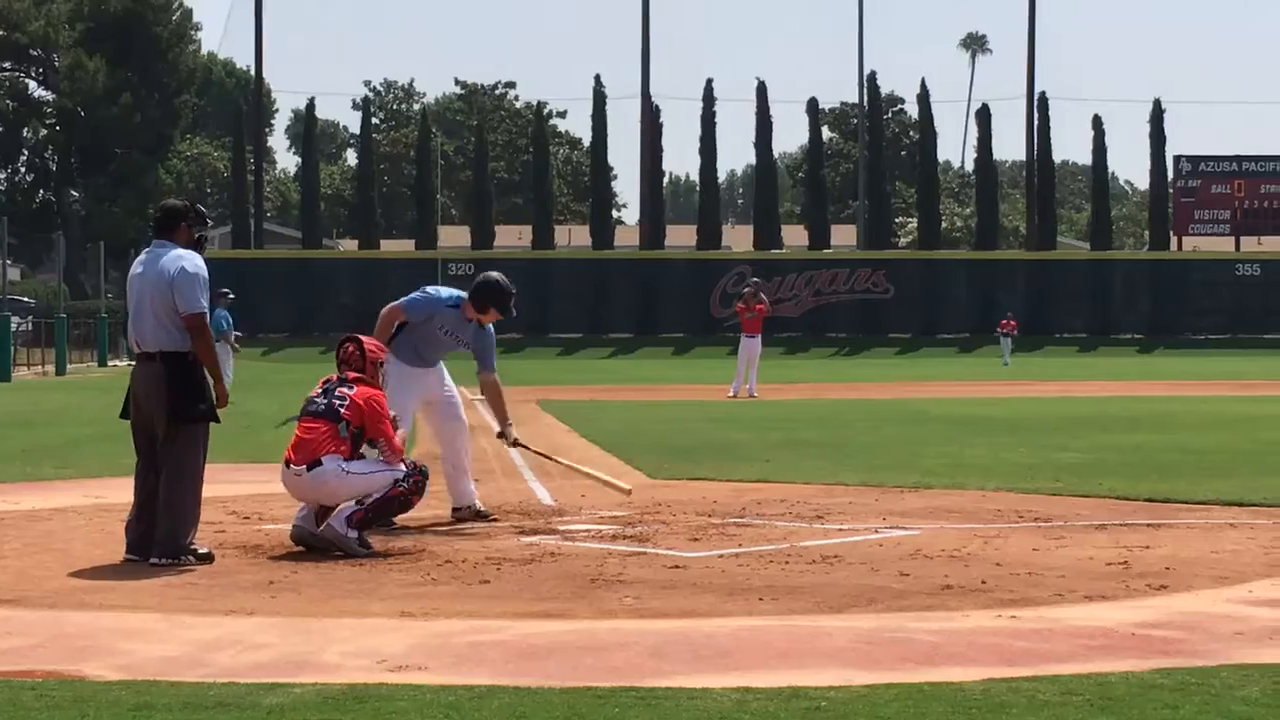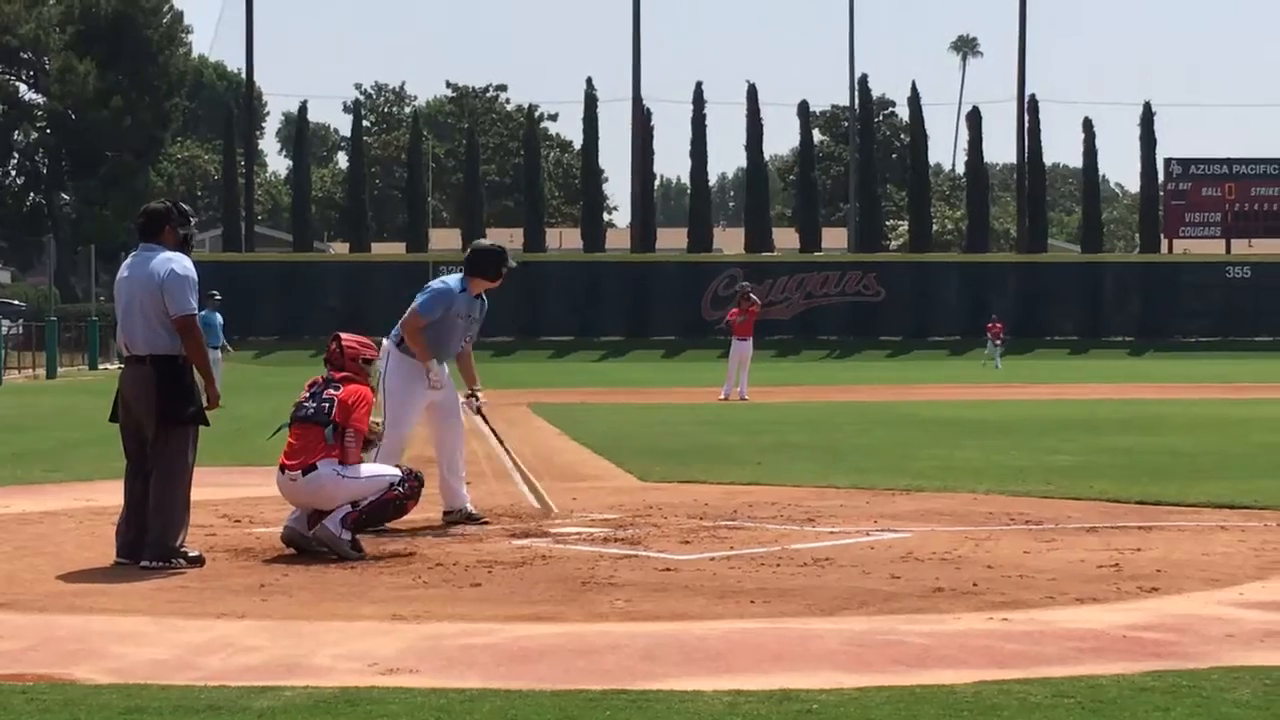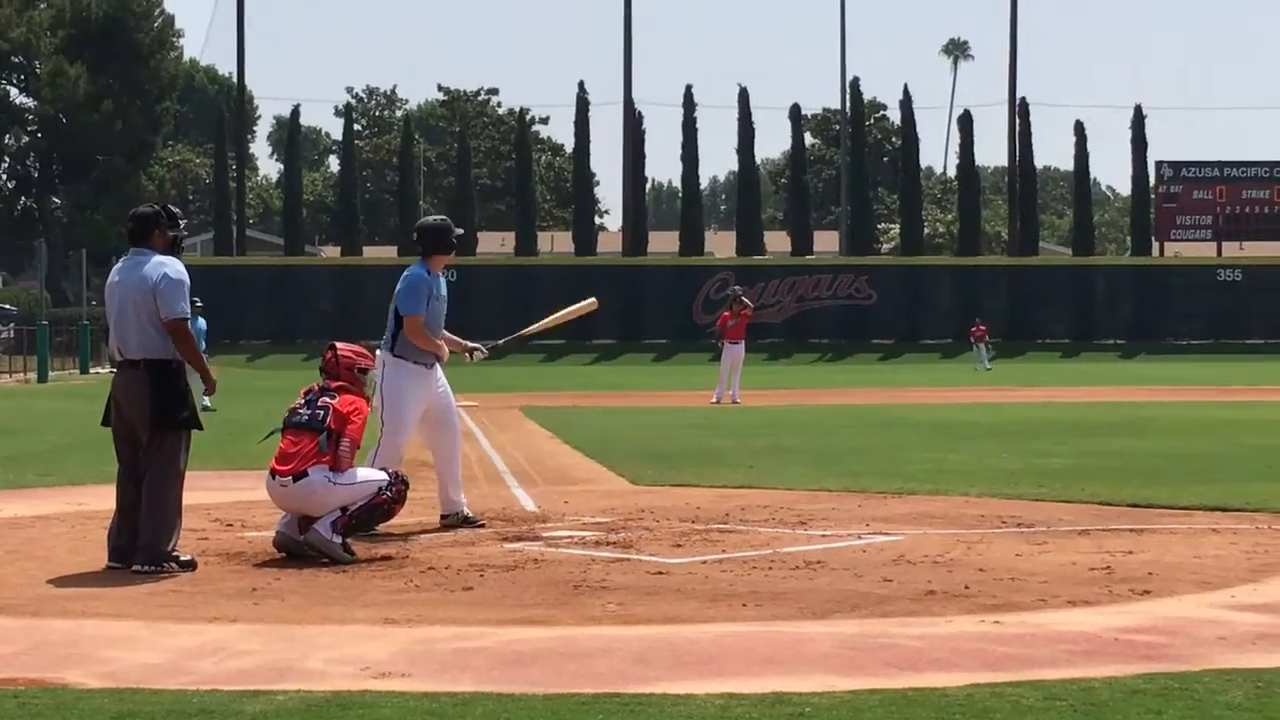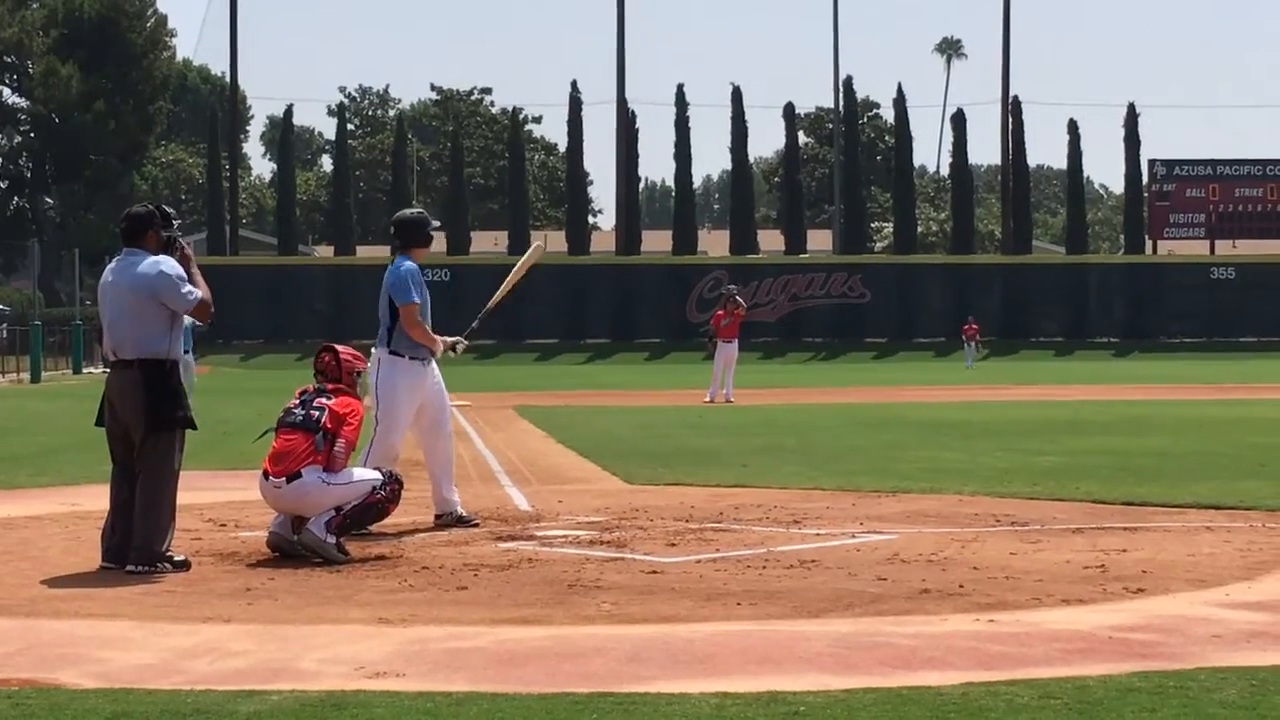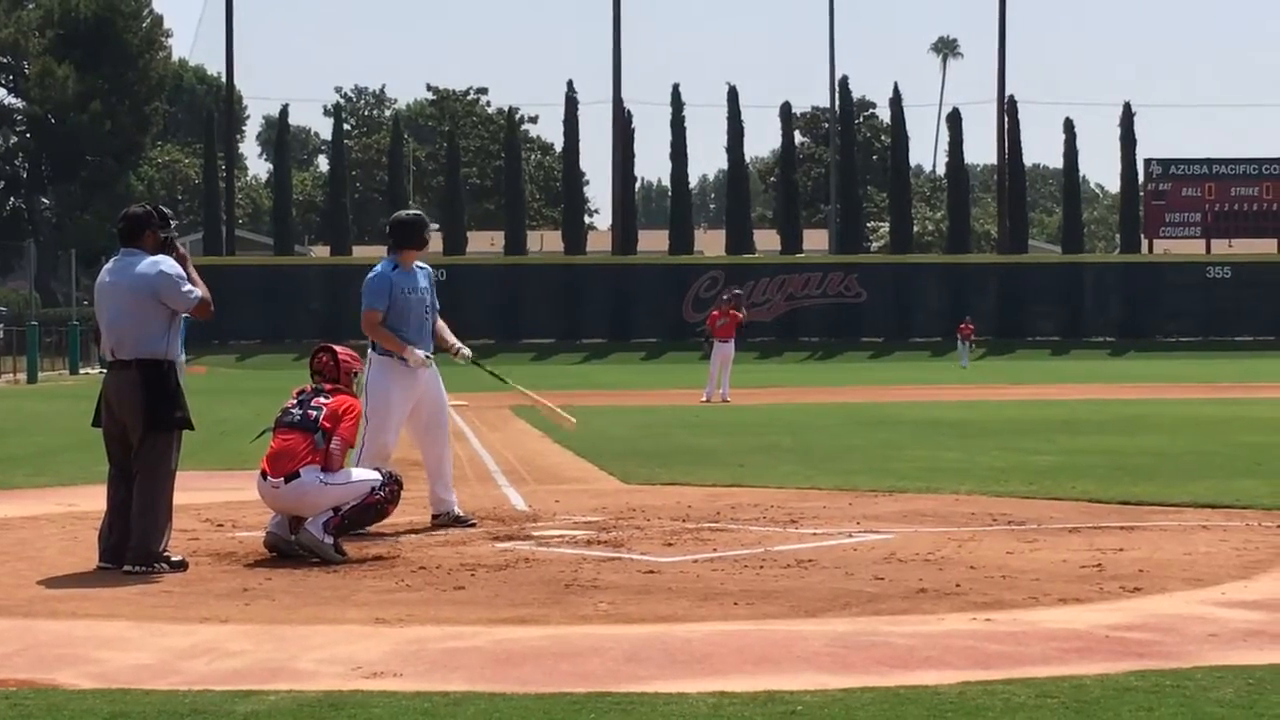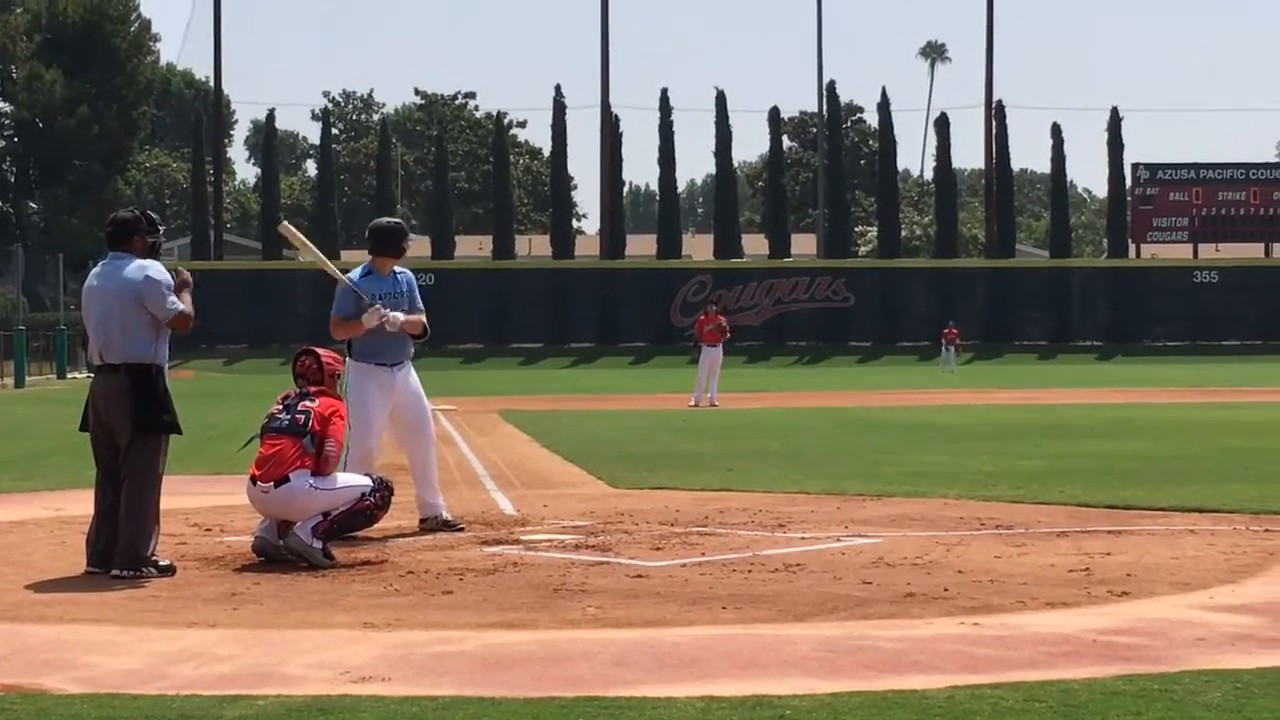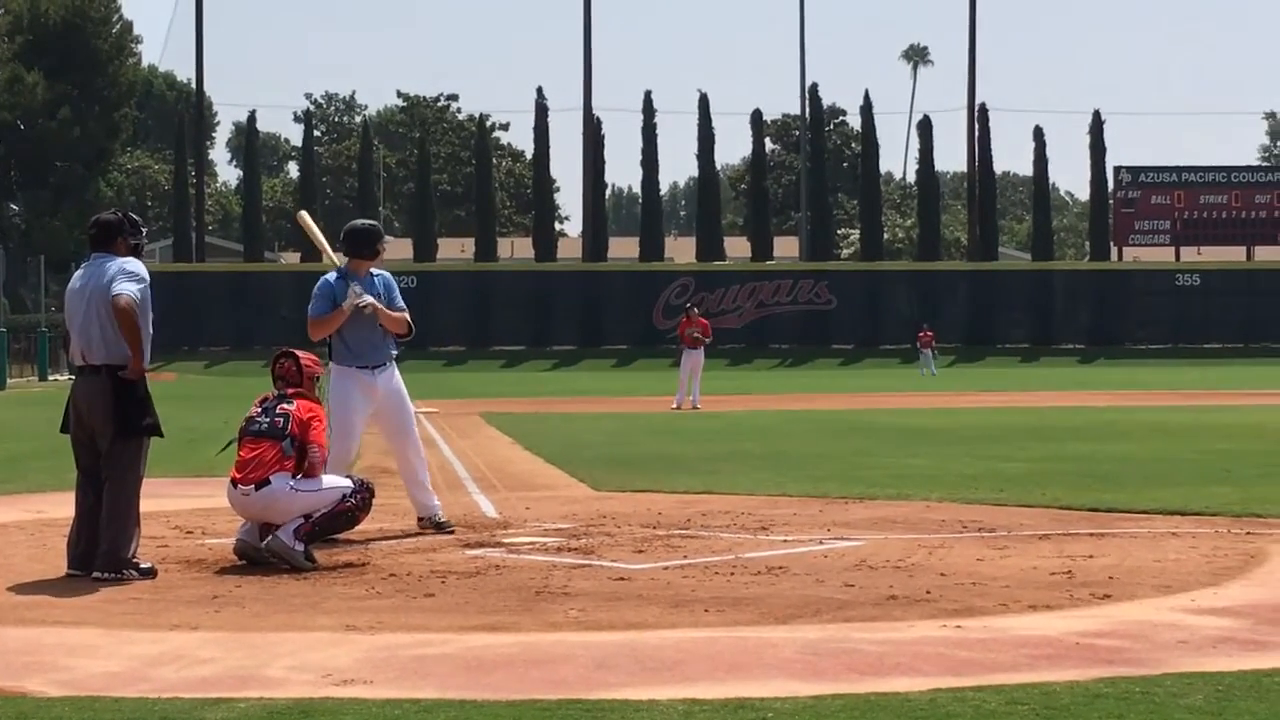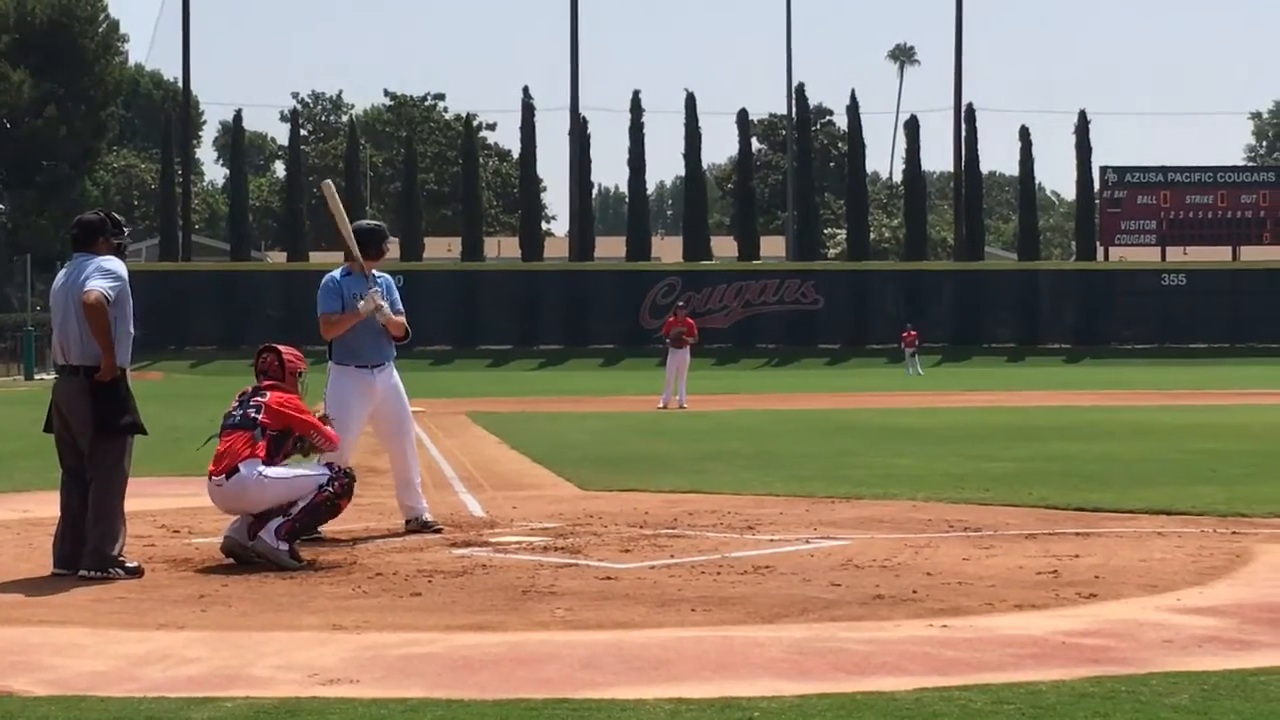
dt=0.4s
person 1, frame 1
left shoulder: (139, 265)
right shoulder: (187, 262)
left elbow: (145, 319)
right elbow: (197, 327)
right wrist: (218, 381)
left hip: (144, 370)
right hip: (177, 372)
left knee: (149, 461)
right knee: (182, 463)
left ankle: (140, 542)
right ankle: (173, 546)
person 1, frame 2
left shoulder: (126, 268)
right shoulder: (176, 264)
left elbow: (132, 322)
right elbow: (187, 328)
right wrist: (209, 381)
left hip: (132, 373)
right hip: (167, 375)
left knee: (138, 464)
right knee: (171, 465)
left ankle: (131, 545)
right ankle: (163, 549)
person 1, frame 3
left shoulder: (116, 273)
right shoulder: (167, 269)
left elbow: (123, 327)
right elbow: (178, 331)
right wrist: (206, 375)
left hip: (125, 378)
right hip: (160, 379)
left knee: (130, 468)
right knee: (164, 469)
left ankle: (123, 549)
right ankle: (155, 554)
person 1, frame 4
left shoulder: (110, 272)
right shoulder: (161, 268)
left elbow: (124, 321)
right elbow: (204, 309)
right wrist: (191, 268)
left hip: (118, 378)
right hip: (154, 380)
left knee: (124, 468)
right knee: (157, 469)
left ankle: (116, 549)
right ankle: (148, 553)
person 1, frame 5
left shoulder: (106, 273)
right shoulder: (160, 268)
left elbow: (113, 322)
right elbow: (204, 307)
right wrist: (187, 267)
left hip: (115, 378)
right hip: (151, 380)
left knee: (121, 469)
right knee: (154, 469)
left ankle: (113, 550)
right ankle: (145, 554)
person 1, frame 6
left shoulder: (93, 277)
right shoulder: (148, 272)
left elbow: (98, 327)
right elbow: (182, 321)
right wrist: (184, 288)
left hip: (103, 382)
right hip: (139, 384)
left knee: (109, 473)
right knee: (141, 474)
left ankle: (101, 554)
right ankle: (134, 558)
person 1, frame 7
left shoulder: (76, 279)
right shoulder: (128, 268)
left elbow: (75, 330)
right elbow: (123, 306)
right wrist: (138, 354)
left hip: (83, 384)
right hip: (119, 385)
left knee: (90, 475)
right knee: (122, 475)
left ankle: (82, 556)
right ankle: (115, 560)
person 1, frame 8
left shoulder: (61, 278)
right shoulder: (108, 267)
left elbow: (66, 327)
right elbow: (93, 302)
right wrist: (109, 356)
left hip: (66, 383)
right hip: (100, 384)
left knee: (75, 474)
right knee: (107, 473)
left ankle: (69, 555)
right ankle: (101, 558)
person 2, frame 1
left shoulder: (483, 332)
right shoulder: (436, 300)
left elbow: (488, 380)
right elbow: (389, 315)
left wrist: (506, 424)
left hip: (433, 371)
right hip: (399, 367)
left knee: (457, 430)
left ankle: (465, 503)
person 2, frame 2
left shoulder: (480, 303)
right shoulder: (446, 290)
left elbow: (463, 349)
right elbow: (409, 325)
left wrist: (474, 388)
right wrist: (429, 365)
left hip: (436, 367)
right hip: (404, 362)
left knee: (453, 431)
right knee: (396, 434)
left ankle: (456, 505)
person 2, frame 3
left shoulder: (438, 278)
right shoulder: (416, 278)
right elbow: (413, 331)
left wrist: (464, 345)
right wrist: (441, 349)
left hip: (429, 370)
right hip: (400, 369)
left knee: (449, 435)
right knee: (393, 441)
left ankle: (453, 510)
person 2, frame 4
left shoulder: (409, 269)
right shoulder: (405, 270)
right elbow: (412, 324)
left wrist: (444, 341)
right wrist: (436, 343)
left hip: (424, 365)
right hip: (396, 367)
left knee: (440, 435)
right knee: (387, 440)
left ankle: (448, 508)
person 2, frame 5
left shoulder: (425, 272)
right shoulder: (382, 276)
right elbow: (370, 326)
left wrist: (453, 344)
right wrist: (408, 352)
left hip: (424, 369)
right hip: (389, 369)
left knee: (438, 436)
right knee: (378, 441)
left ankle: (445, 508)
person 2, frame 6
left shoulder: (405, 278)
right shoulder: (354, 282)
left elbow: (421, 325)
right elbow: (337, 330)
left wrist: (401, 319)
right wrist: (365, 322)
left hip: (403, 372)
right hip: (367, 375)
left knee: (422, 440)
right knee: (363, 447)
left ankle: (432, 511)
person 2, frame 7
left shoulder: (384, 280)
right shoulder: (329, 284)
left elbow: (405, 327)
right elbow: (314, 332)
left wrist: (376, 308)
right wrist: (347, 306)
left hip: (387, 375)
right hip: (349, 378)
left knee: (409, 443)
right knee: (342, 451)
left ankle: (429, 511)
person 2, frame 8
left shoulder: (385, 282)
right shoulder: (334, 282)
left elbow: (402, 333)
right elbow: (328, 330)
left wrist: (387, 316)
right wrist: (362, 308)
left hip: (386, 375)
right hip: (348, 377)
left knee: (404, 444)
right knee: (336, 450)
left ankle: (416, 513)
person 3, frame 1
left shoulder: (326, 384)
right shoulder: (371, 395)
right elbow: (392, 455)
left wrist: (381, 427)
right wrist: (399, 436)
left hip: (291, 476)
right hip: (322, 476)
left knee: (350, 464)
right knee: (414, 476)
left ankle: (307, 523)
right ankle: (346, 526)
person 3, frame 2
left shoulder: (315, 386)
right shoulder: (359, 391)
right elbow: (351, 451)
left wrist: (364, 430)
left hip: (286, 482)
right hip: (318, 480)
right knee: (409, 482)
left ankle: (298, 525)
right ankle: (340, 526)
person 3, frame 3
left shoulder: (309, 395)
right shoulder: (355, 402)
right elbow: (344, 460)
left hip: (276, 487)
right hip: (309, 486)
right knee: (395, 485)
left ankle: (290, 529)
right ankle: (330, 530)
person 3, frame 4
left shoulder: (302, 396)
right shoulder: (351, 404)
left elbow: (296, 446)
right elbow: (338, 459)
left hip: (269, 487)
right hip: (302, 488)
right knee: (389, 484)
left ankle: (283, 529)
right ankle: (323, 530)
person 3, frame 5
left shoulder: (299, 397)
right shoulder: (348, 403)
left elbow: (290, 446)
right elbow: (335, 456)
right wrist: (331, 489)
left hip: (267, 488)
right hip: (301, 487)
right knee: (388, 485)
left ankle: (280, 529)
right ankle: (322, 530)
person 3, frame 6
left shoulder: (283, 402)
right shoulder: (332, 405)
left elbow: (279, 451)
right elbow: (330, 458)
right wrist: (319, 480)
left hip: (256, 493)
right hip: (291, 492)
right knee: (380, 491)
left ankle: (269, 534)
right ankle: (311, 534)
person 3, frame 7
left shoulder: (260, 406)
right shoulder: (309, 408)
right elbow: (316, 461)
right wrist: (305, 479)
left hip: (237, 496)
right hip: (271, 495)
right knee: (360, 493)
left ankle: (250, 537)
right ankle: (293, 538)
person 3, frame 8
left shoulder: (244, 399)
right shoulder: (286, 400)
right elbow: (330, 442)
left wrist: (294, 445)
right wrist: (323, 427)
left hip: (218, 490)
right hip: (246, 482)
left knee: (288, 485)
right knee: (341, 480)
left ankle: (239, 535)
right ankle: (277, 538)
